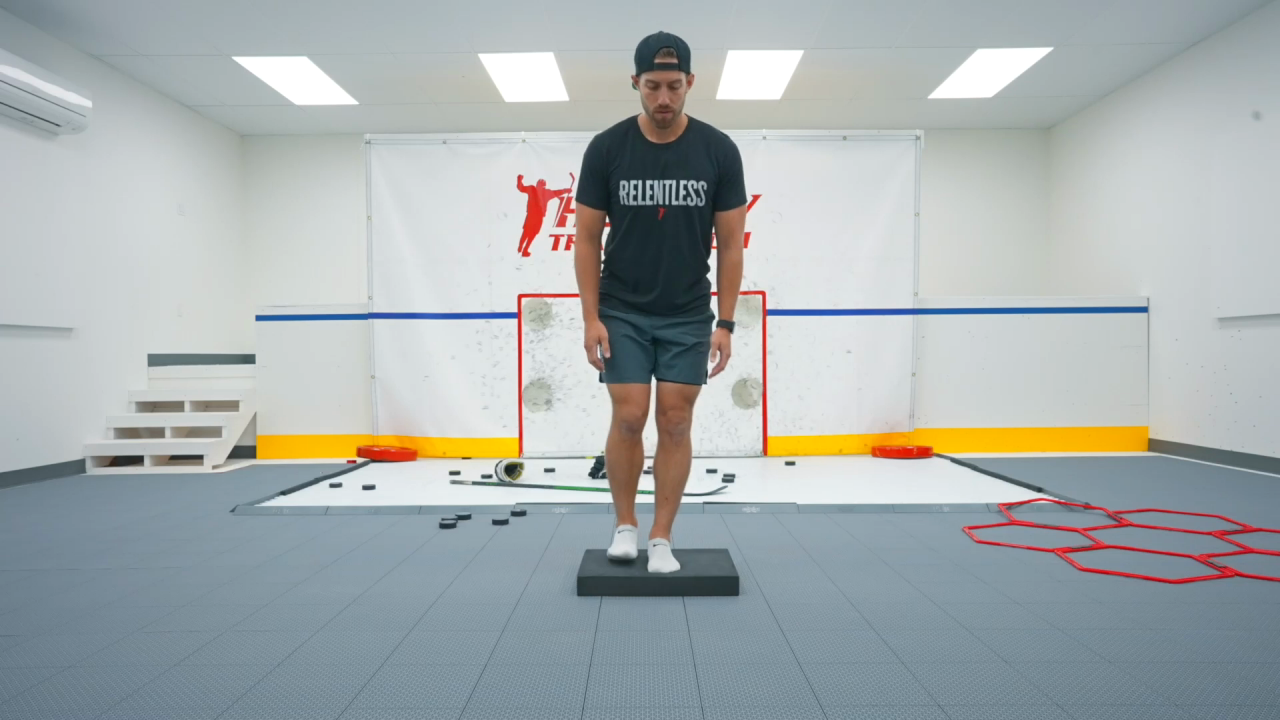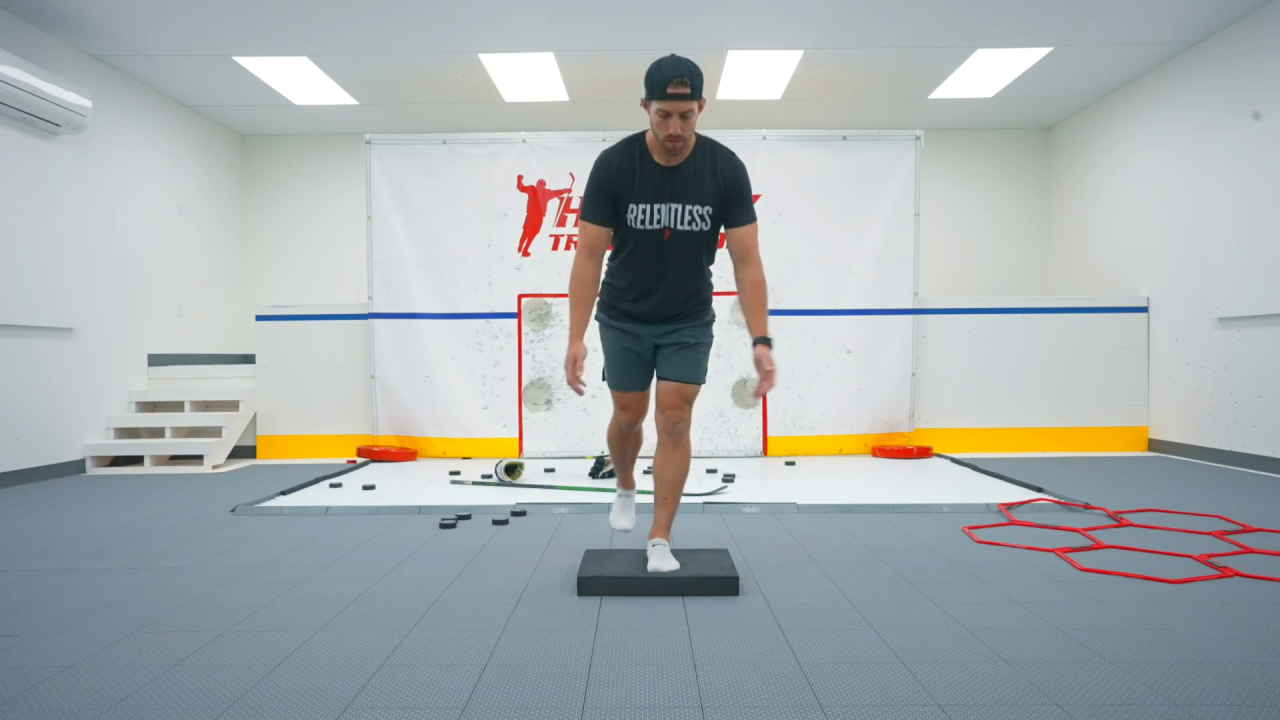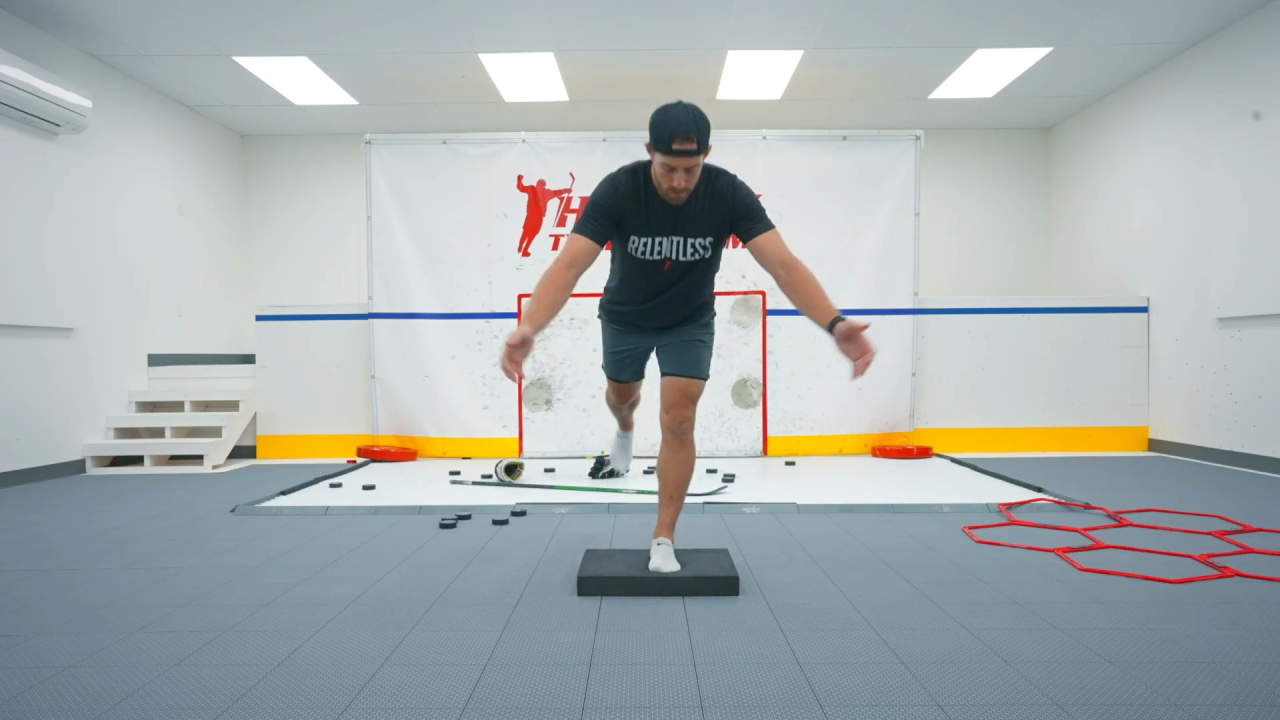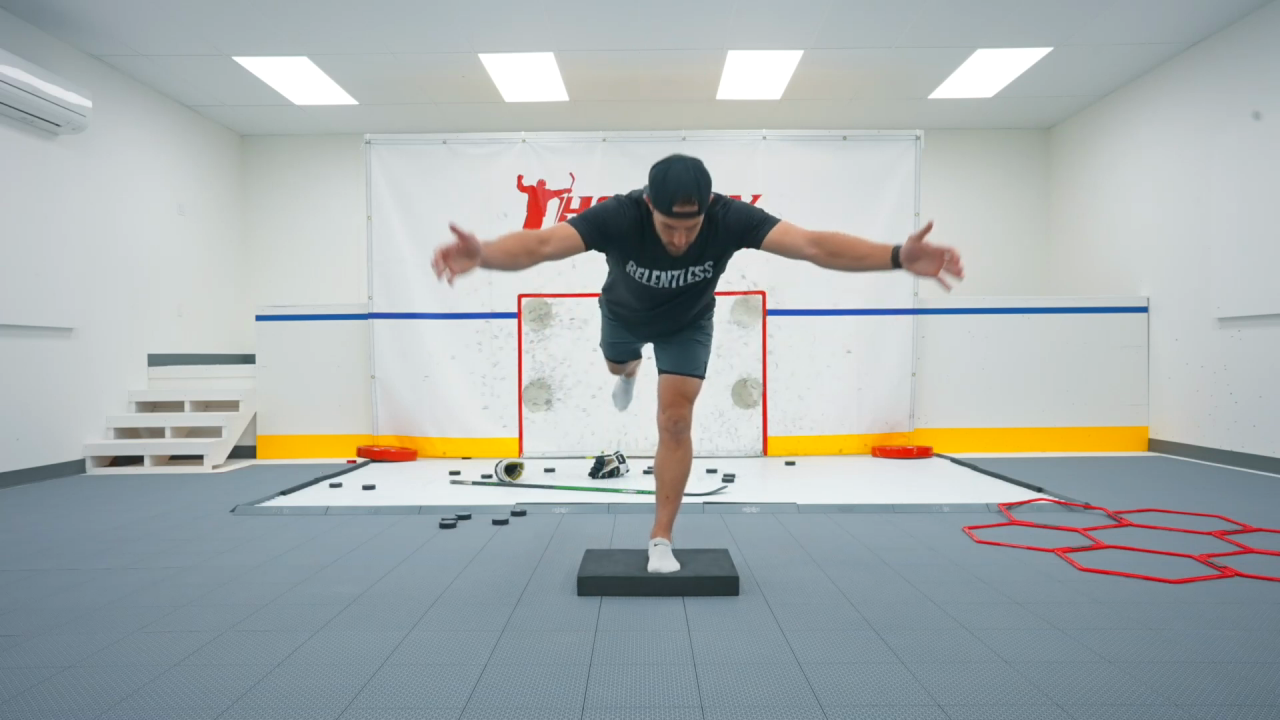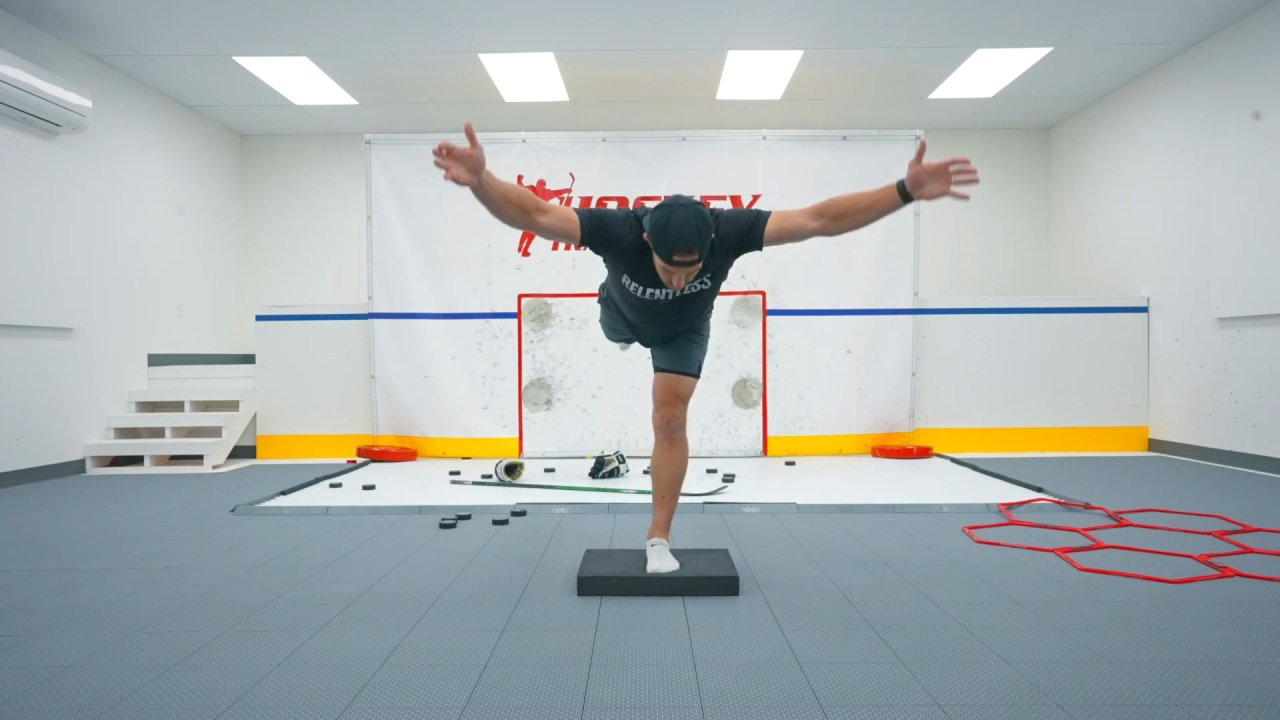
dt=0.3s
person 1, frame 1
left shoulder: (718, 150)
right shoulder: (607, 148)
left elbow: (730, 243)
right elbow: (587, 238)
left wrist: (725, 323)
right wrist: (591, 317)
left hip: (688, 315)
right hip: (622, 312)
left knee: (675, 423)
right knee: (629, 418)
left ankle: (661, 539)
right ankle: (625, 526)
person 1, frame 2
left shoulder: (725, 168)
right shoulder: (613, 165)
left elbow: (746, 260)
right elbow: (589, 256)
left wrist: (760, 340)
right wrist: (575, 338)
left hip: (687, 318)
right hip: (624, 315)
left knee: (674, 421)
right knee: (628, 417)
left ankle: (659, 539)
right ankle: (624, 489)
person 1, frame 3
left shoulder: (729, 194)
right shoulder: (617, 189)
left elbow: (783, 263)
right elbow: (569, 265)
left wrist: (833, 325)
right wrist: (528, 331)
left hip: (689, 320)
right hip: (625, 316)
left knee: (678, 421)
right knee: (622, 396)
left ankle: (662, 541)
right ankle: (623, 430)
person 1, frame 4
left shoulder: (730, 220)
right shoulder: (618, 217)
left elbow: (814, 245)
right elbow: (539, 244)
left wrist: (898, 256)
right wrist: (480, 254)
left hip: (686, 322)
right hip: (625, 315)
left knee: (675, 419)
right knee: (617, 364)
left ankle: (660, 540)
right ankle: (628, 369)
person 1, frame 5
left shoulder: (728, 230)
right shoulder: (617, 230)
left elbow: (819, 219)
right elbow: (535, 213)
left wrist: (906, 191)
right wrist: (481, 180)
left hip: (684, 329)
right hip: (626, 313)
left knee: (669, 420)
right knee: (619, 337)
left ankle: (658, 540)
right ankle: (632, 339)
